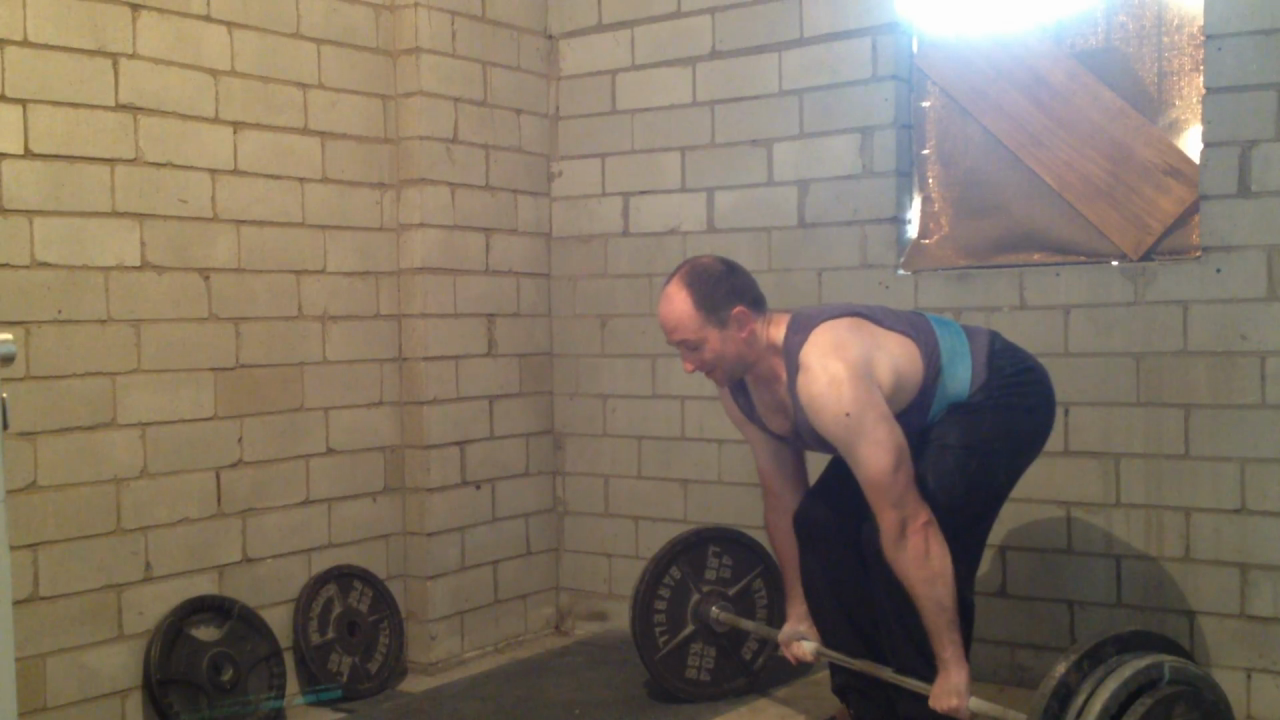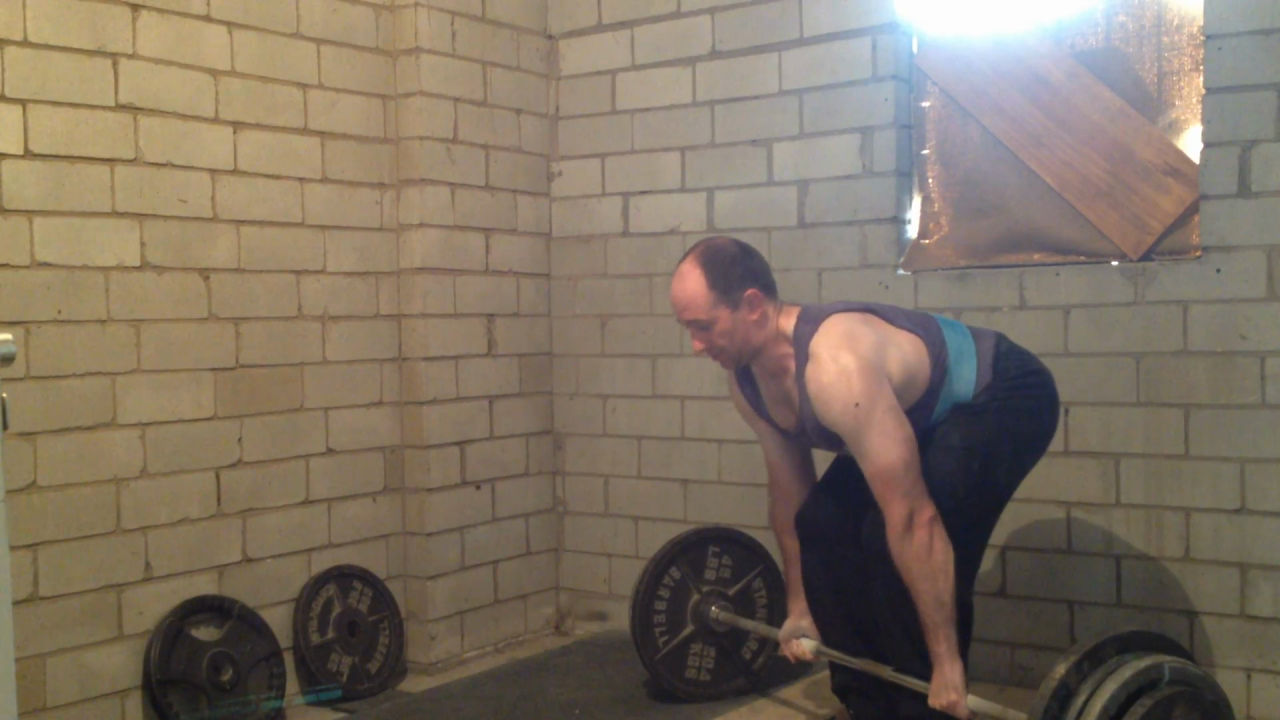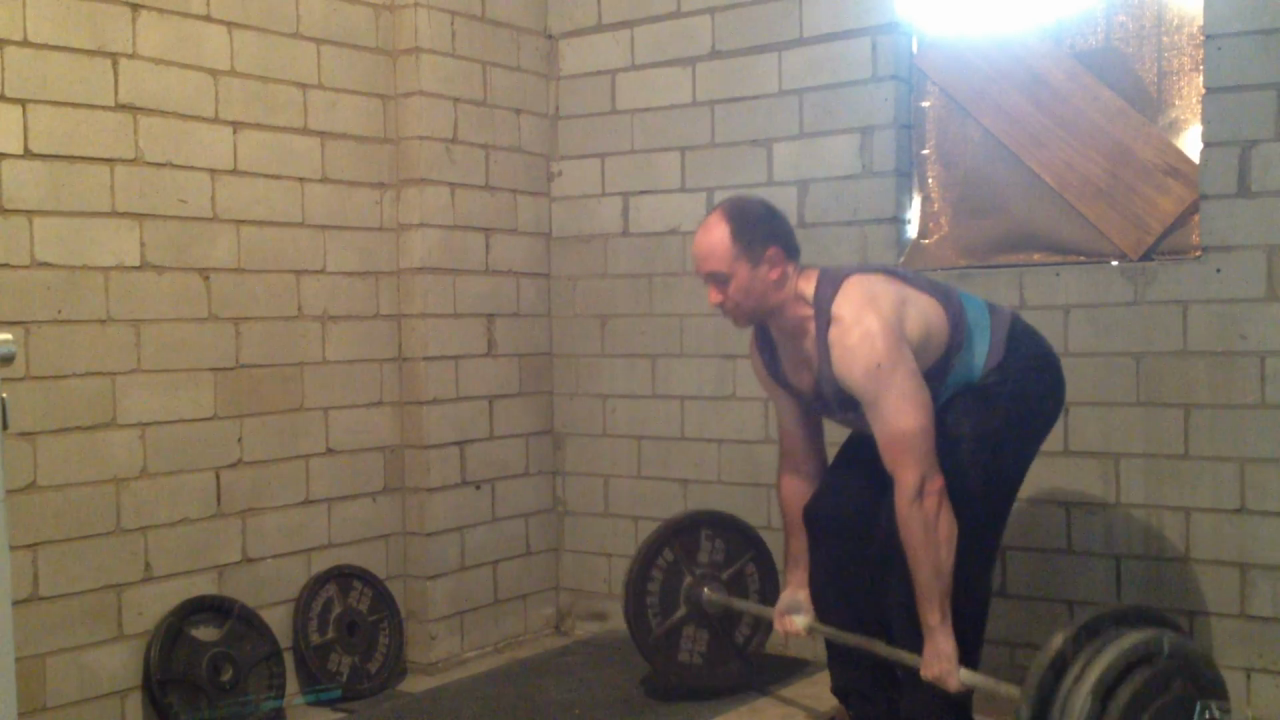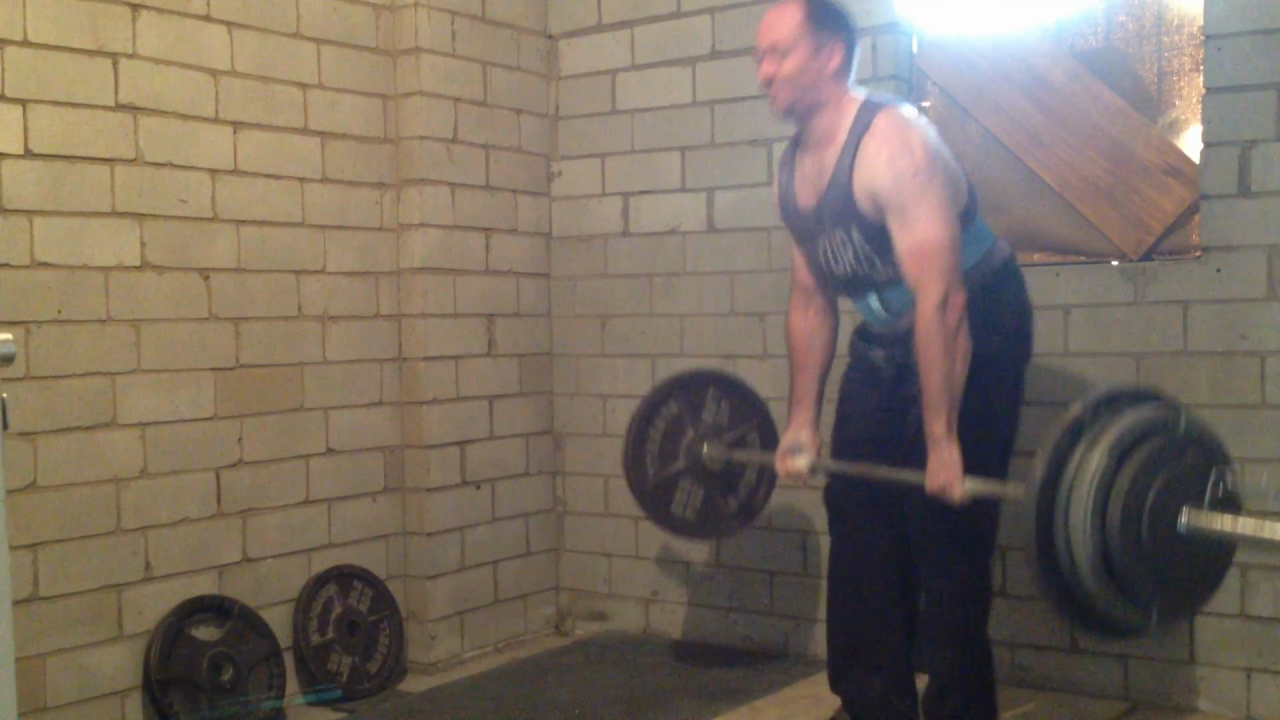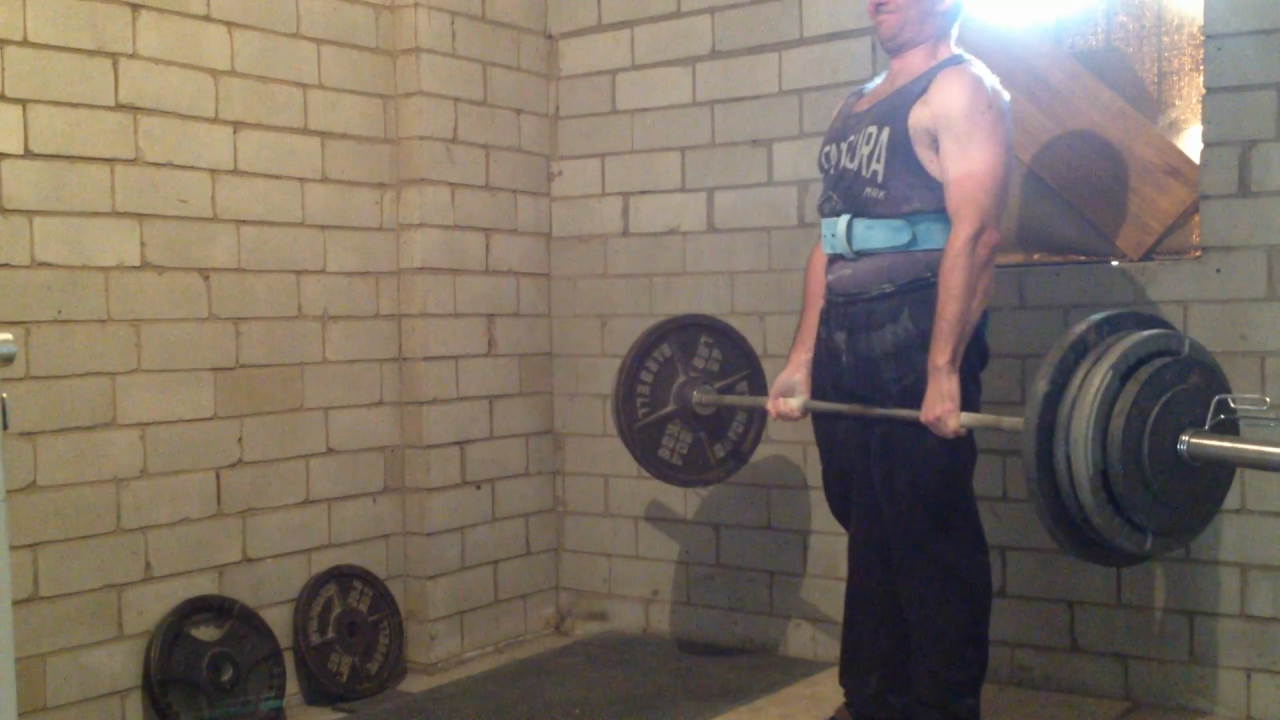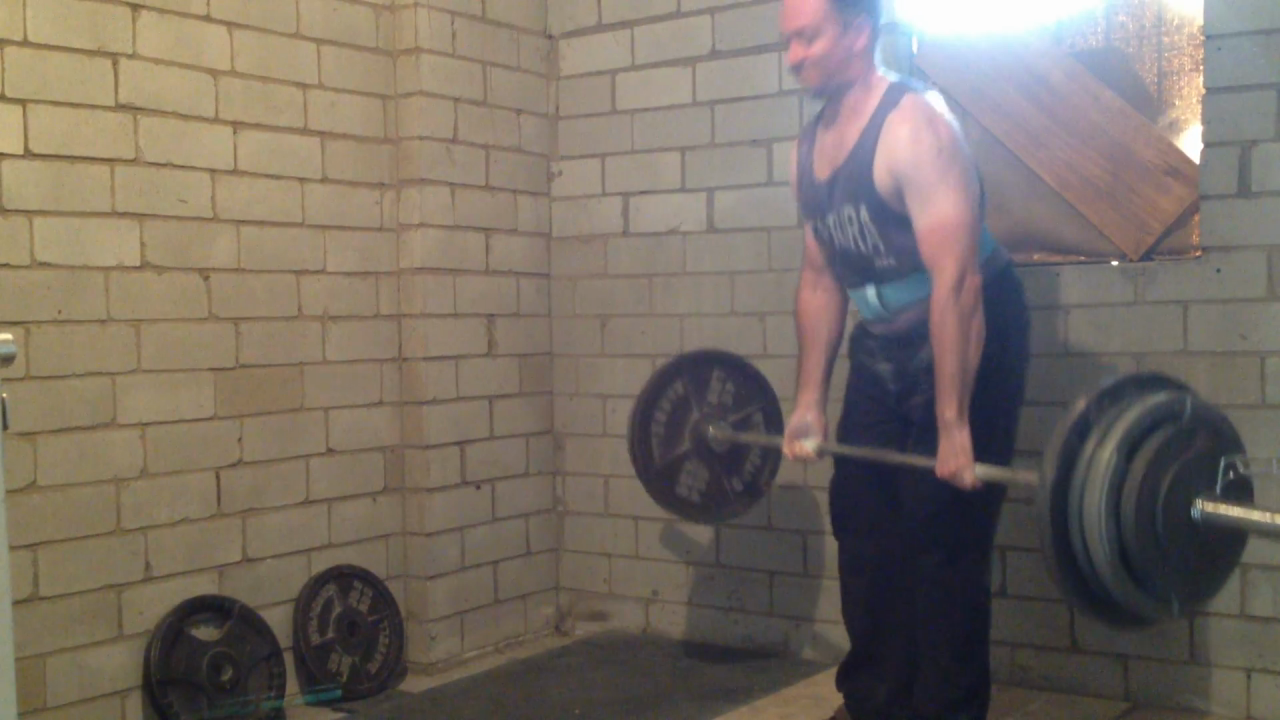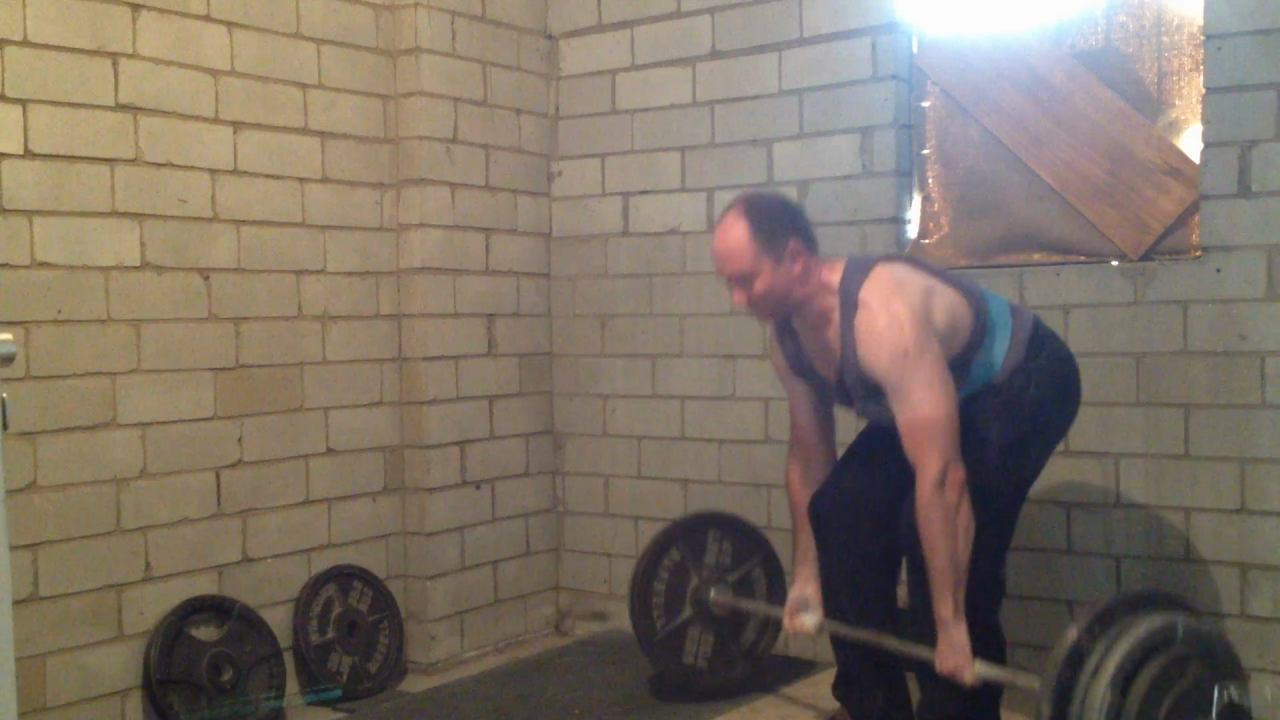
dt=0.7s
person 1, frame 1
left shoulder: (827, 376)
right shoulder: (739, 389)
left elbow: (907, 523)
right elbow: (782, 498)
left wrist: (952, 666)
right wrist: (799, 609)
left hip: (999, 397)
right hip: (923, 406)
left knee: (892, 542)
right knee: (821, 525)
person 1, frame 2
left shoulder: (837, 368)
right shoulder: (747, 379)
left elbow: (913, 519)
right elbow: (789, 492)
left wrist: (947, 663)
right wrist: (798, 605)
left hip: (1003, 400)
right hip: (929, 408)
left knee: (891, 539)
right knee: (823, 525)
person 1, frame 3
left shoulder: (859, 329)
right shoulder: (769, 345)
left elbow: (920, 490)
right elbow: (798, 464)
left wrist: (938, 636)
right wrist: (797, 580)
left hip: (1006, 384)
right hip: (922, 393)
left knee: (912, 540)
right knee: (832, 521)
person 1, frame 4
left shoulder: (893, 144)
right shoulder: (793, 166)
left elbow: (941, 302)
right elbow: (810, 300)
left wrist: (943, 444)
right wrist: (801, 421)
left hip: (974, 328)
right hip: (885, 342)
left knee: (944, 525)
right knee: (858, 519)
person 1, frame 5
left shoulder: (962, 90)
right shoulder: (858, 103)
left elbow: (975, 232)
left wrist: (945, 370)
right wrist: (802, 356)
left hip: (916, 333)
right hip: (844, 336)
left knee: (931, 534)
right knee: (867, 529)
person 1, frame 6
left shoulder: (915, 125)
right shoulder: (811, 144)
left elbow: (957, 279)
right elbow: (820, 279)
left wrist: (953, 425)
right wrist: (809, 399)
left hip: (962, 342)
right hip: (882, 349)
left knee: (941, 537)
right knee: (863, 528)
person 1, frame 7
left shoulder: (885, 317)
right shoulder: (788, 334)
left elbow: (940, 478)
right elbow: (809, 450)
left wrist: (950, 627)
right wrist: (807, 575)
left hip: (1022, 386)
right hip: (942, 389)
left knee: (930, 530)
right knee: (840, 512)
